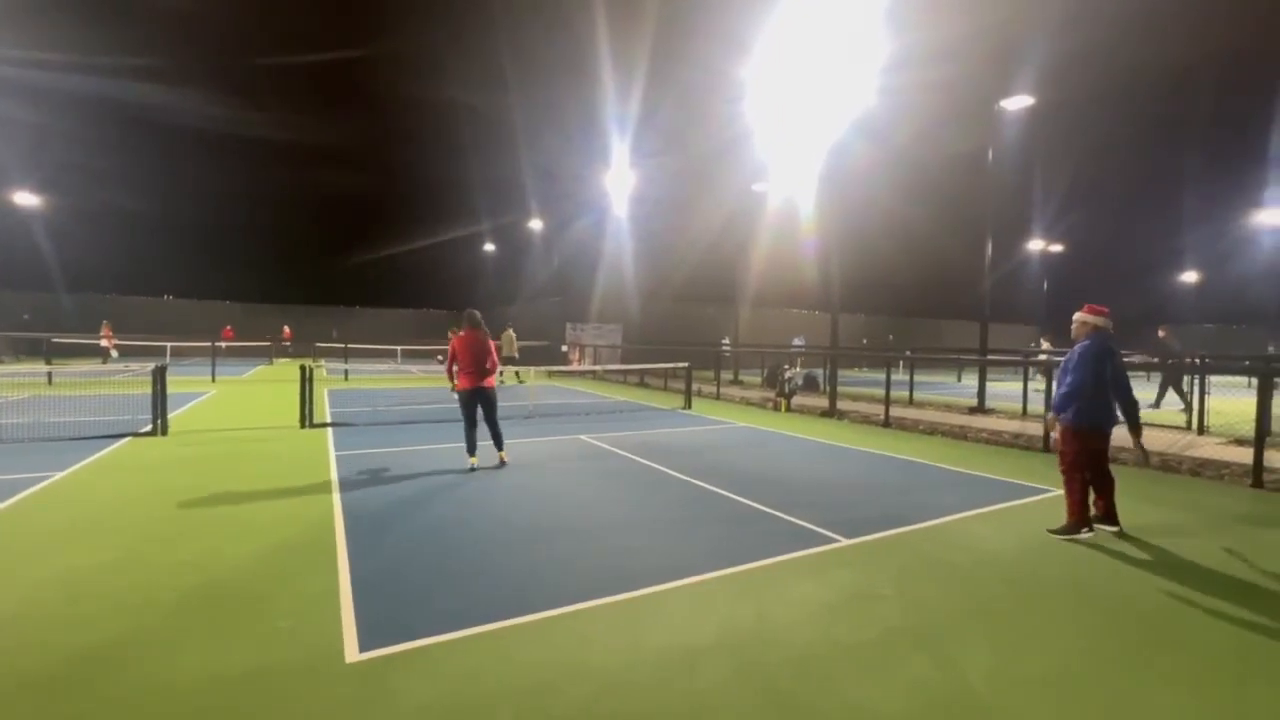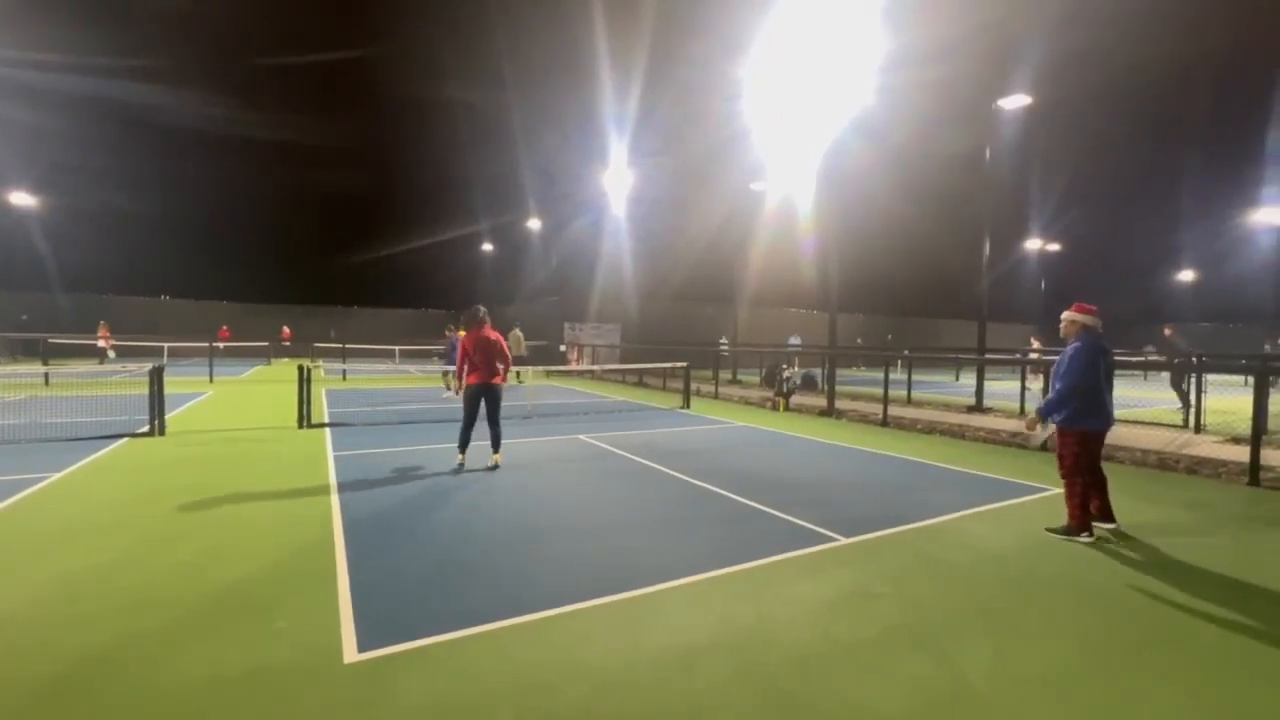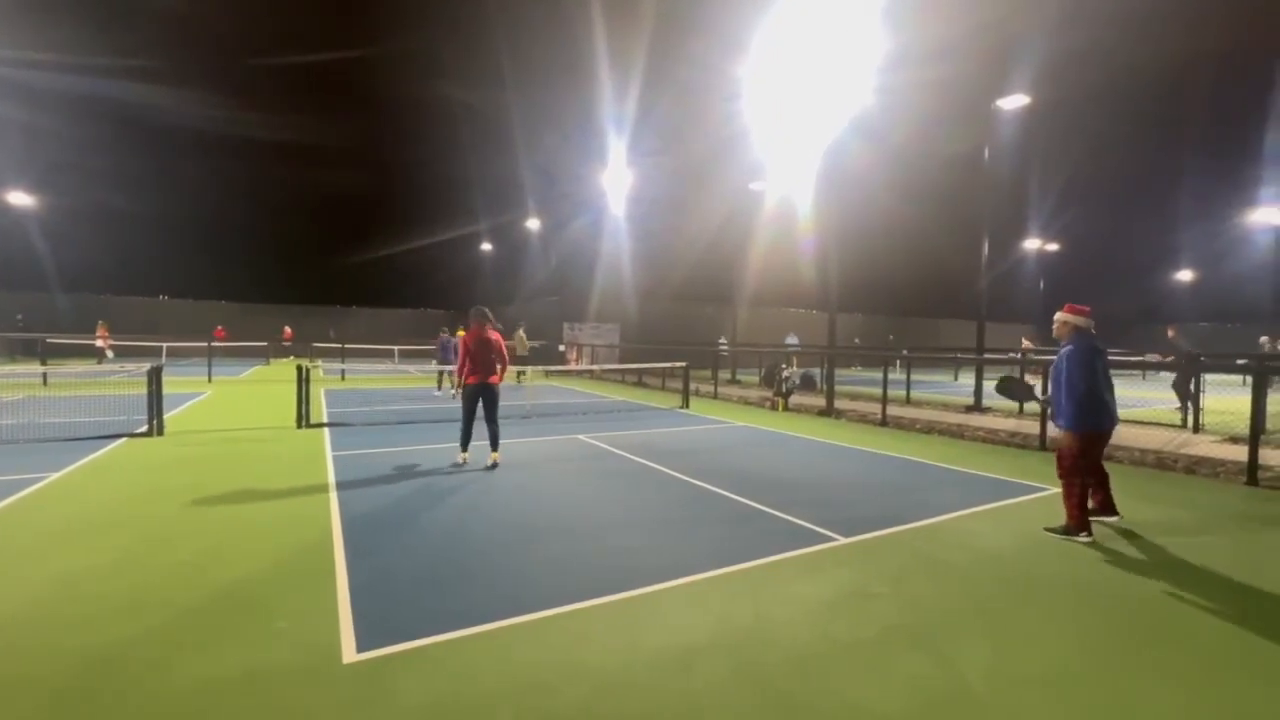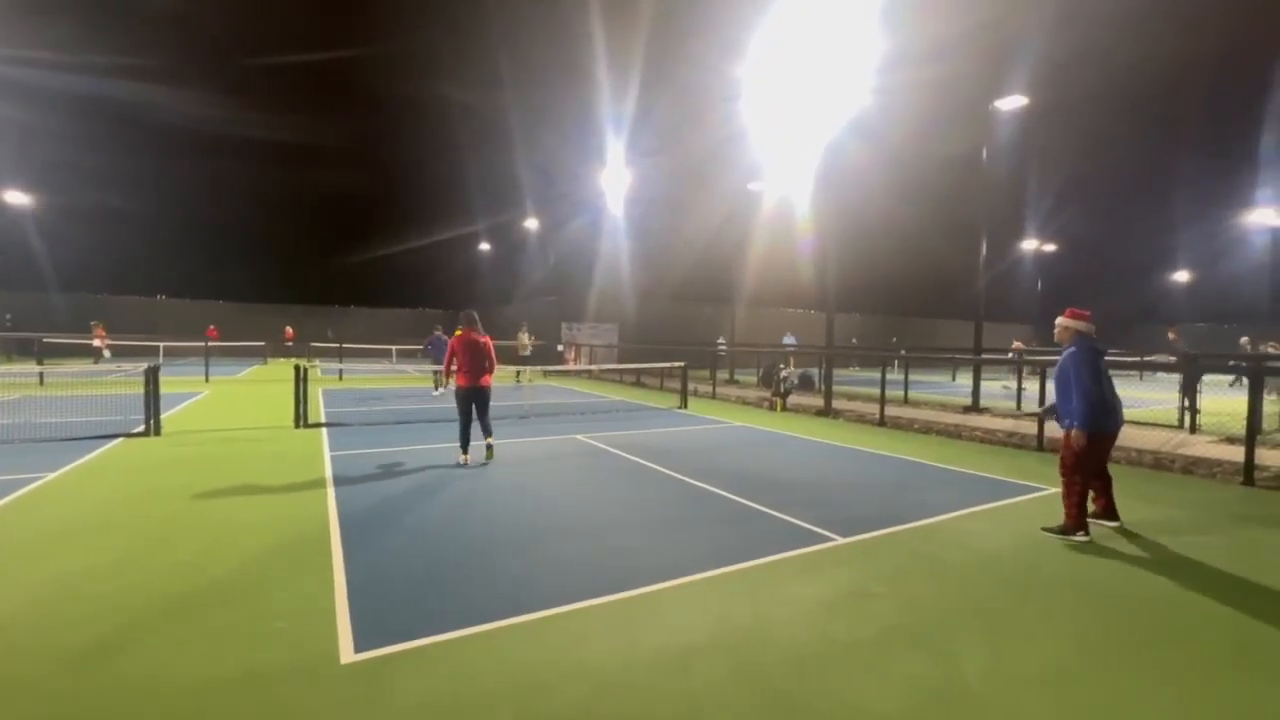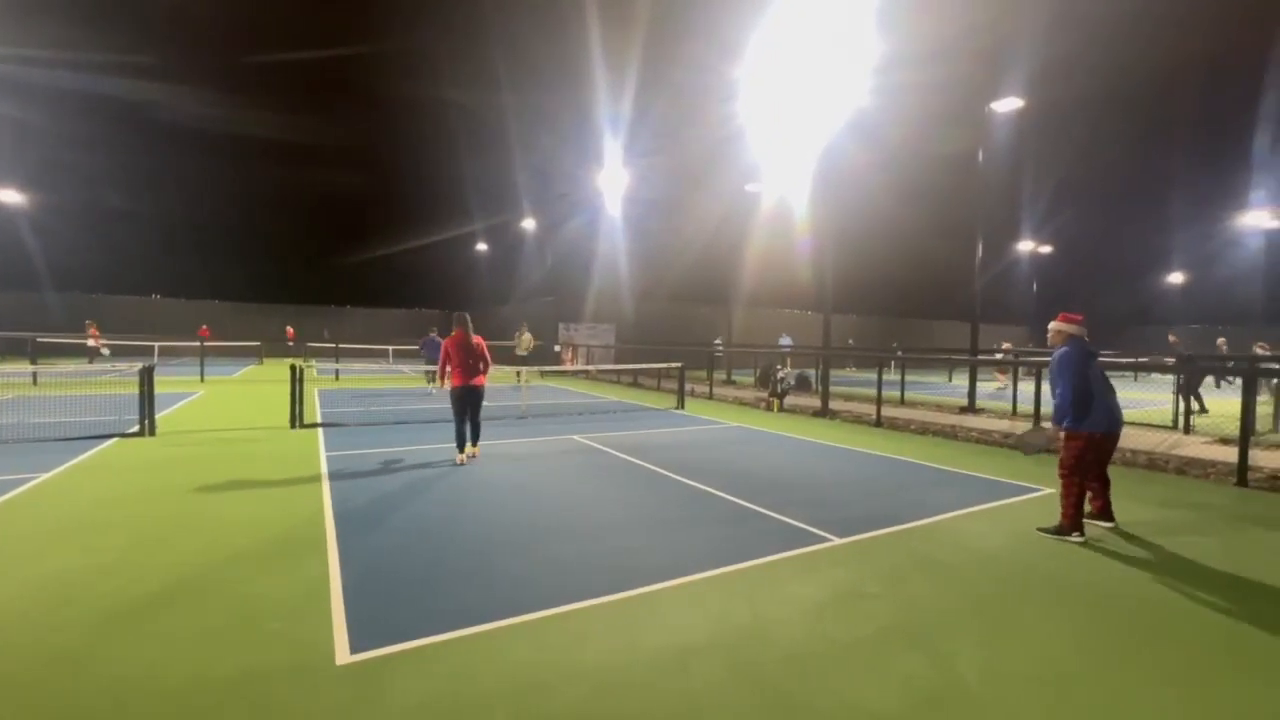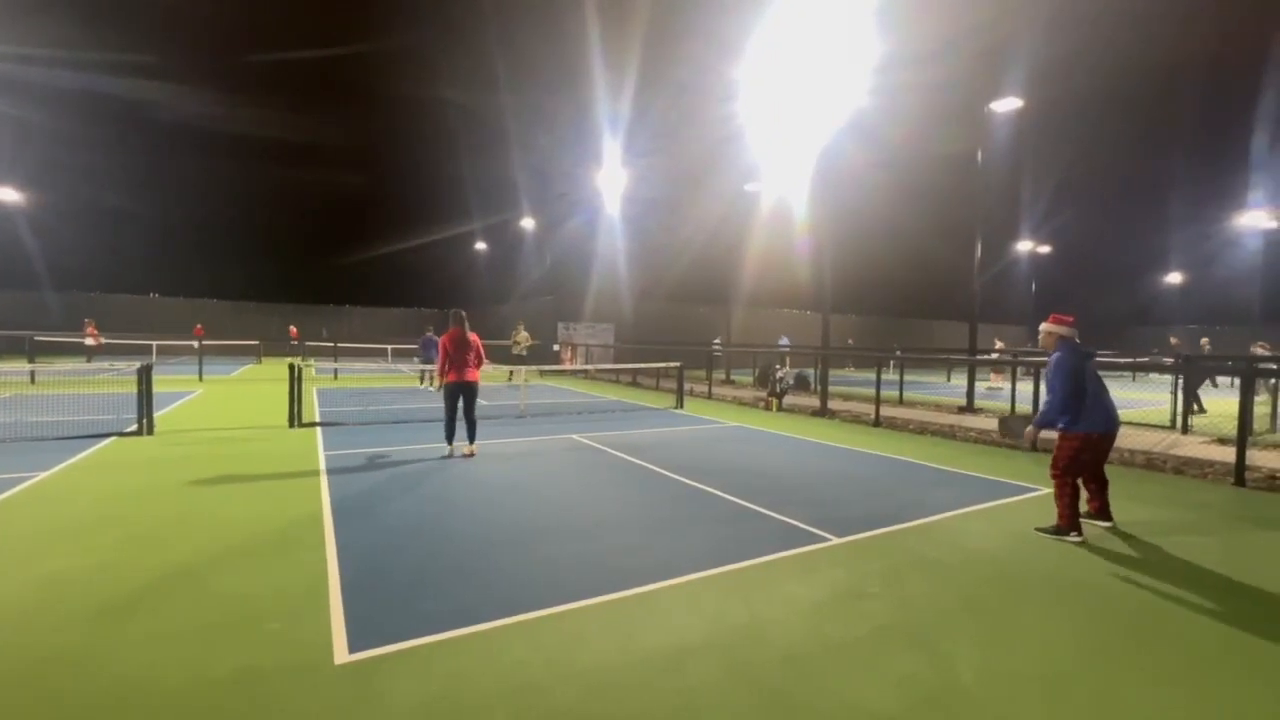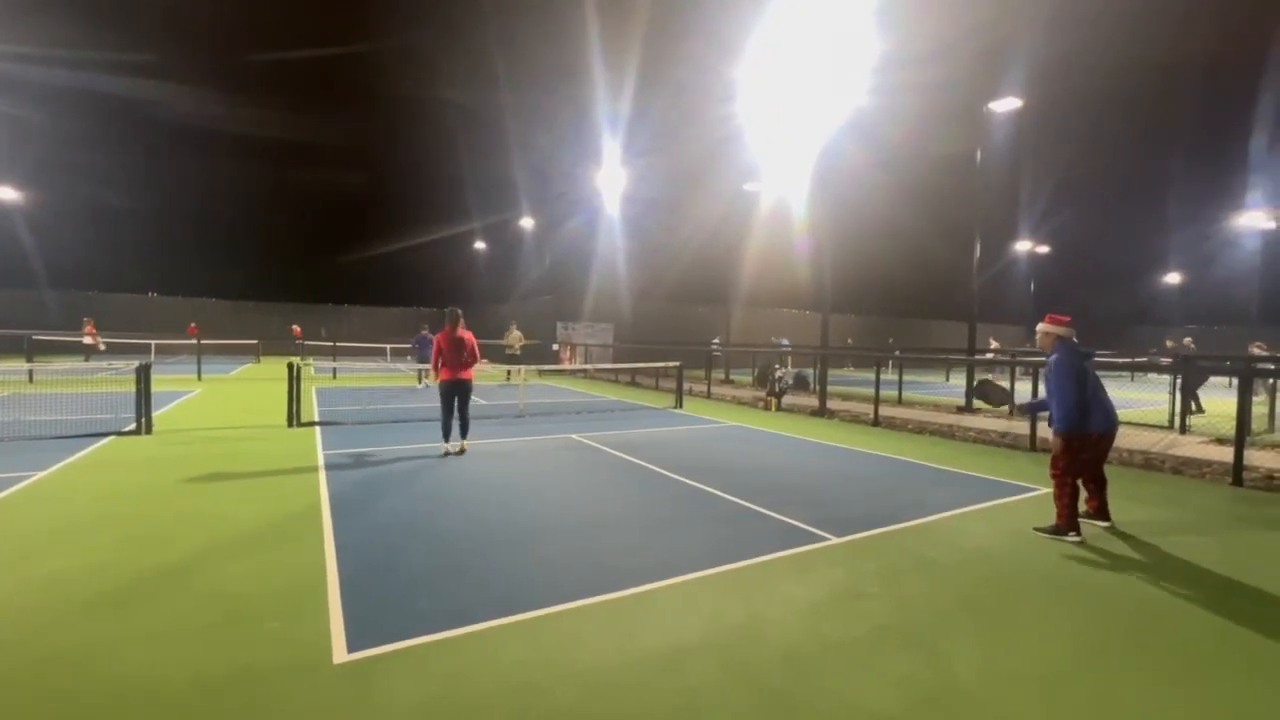
dt=0.3s
person 1, frame 1
left shoulder: (1085, 349)
right shoulder: (1110, 353)
left elbow: (1073, 385)
right elbow: (1123, 391)
left wrist: (1056, 410)
right wrist: (1133, 423)
left hip: (1078, 422)
right hip: (1101, 421)
left knee: (1073, 471)
right knee: (1097, 469)
left ankle: (1079, 524)
right ankle: (1107, 516)
person 1, frame 2
left shoulder: (1078, 351)
right shoulder: (1099, 351)
left elbow: (1065, 389)
left wrist: (1040, 413)
left hip: (1077, 423)
right hip: (1096, 420)
left knee: (1073, 473)
right knee: (1091, 470)
left ankle: (1079, 527)
right ankle: (1102, 515)
person 1, frame 3
left shoulder: (1073, 352)
right shoulder: (1091, 350)
left elbow: (1074, 394)
left wrist: (1068, 428)
right wrist: (1053, 398)
left hip: (1082, 424)
right hip: (1100, 420)
left knee: (1071, 472)
right knee: (1091, 466)
left ankle: (1078, 527)
right ankle: (1105, 508)
person 1, frame 4
left shoulder: (1075, 354)
right shoulder: (1087, 353)
left elbow: (1085, 393)
left wrist: (1079, 426)
right wrist: (1053, 408)
left hip: (1089, 426)
right hip: (1106, 422)
left knee: (1073, 472)
right knee: (1095, 469)
left ankle: (1075, 526)
right ankle: (1107, 512)
person 1, frame 5
left shoulder: (1064, 355)
right shoulder: (1083, 356)
left elbow: (1066, 393)
left wrist: (1057, 421)
right wrist: (1063, 419)
left hip: (1087, 426)
right hip: (1108, 422)
left knee: (1071, 473)
right knee: (1094, 470)
left ankle: (1071, 527)
right ankle: (1102, 512)
person 1, frame 6
left shoulder: (1061, 359)
right shoulder: (1076, 357)
left elbow: (1057, 399)
left wrist: (1037, 425)
right wrist: (1047, 421)
left hip: (1084, 427)
right hip: (1104, 423)
left knee: (1063, 473)
right knee: (1092, 470)
left ankle: (1068, 527)
right ankle: (1100, 512)
person 1, frame 7
left shoulder: (1060, 360)
right shoulder: (1071, 357)
left elbow: (1066, 400)
right elbow: (1058, 397)
left wrist: (1059, 432)
right wrist: (1029, 406)
left hip: (1085, 427)
right hip: (1103, 423)
left knee: (1062, 472)
right knee: (1090, 469)
left ankle: (1066, 526)
right ankle: (1099, 512)
